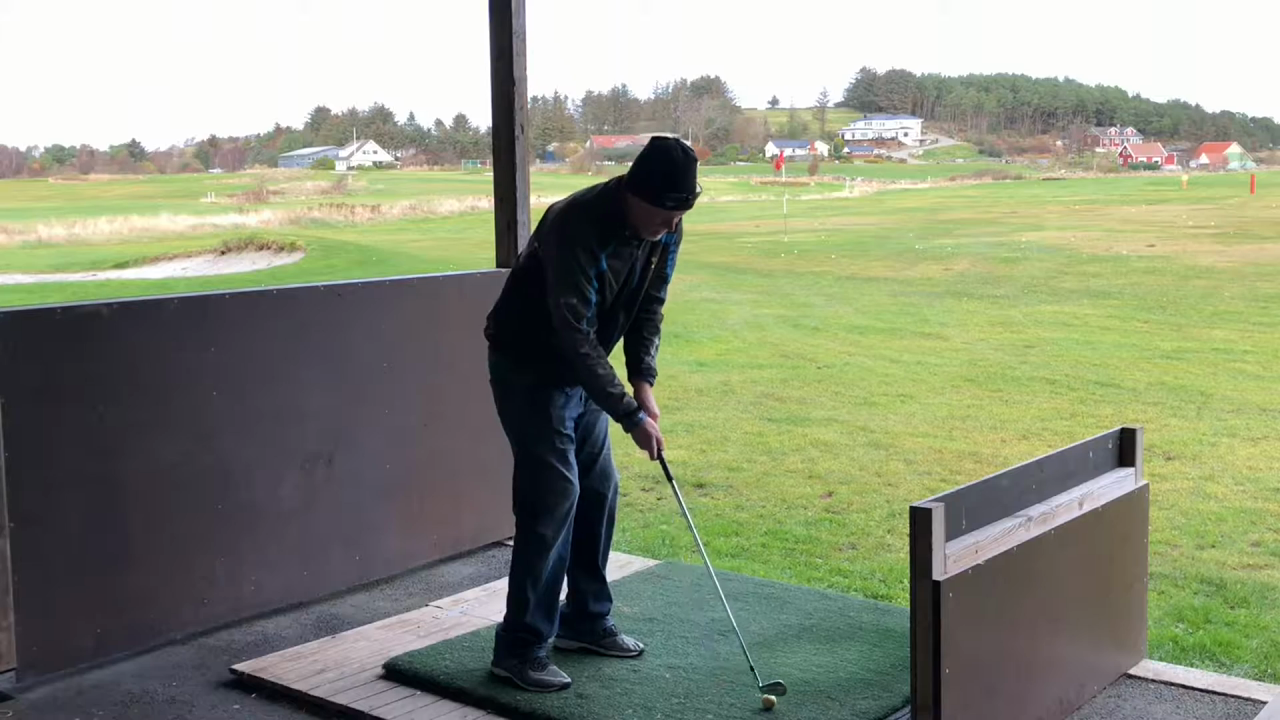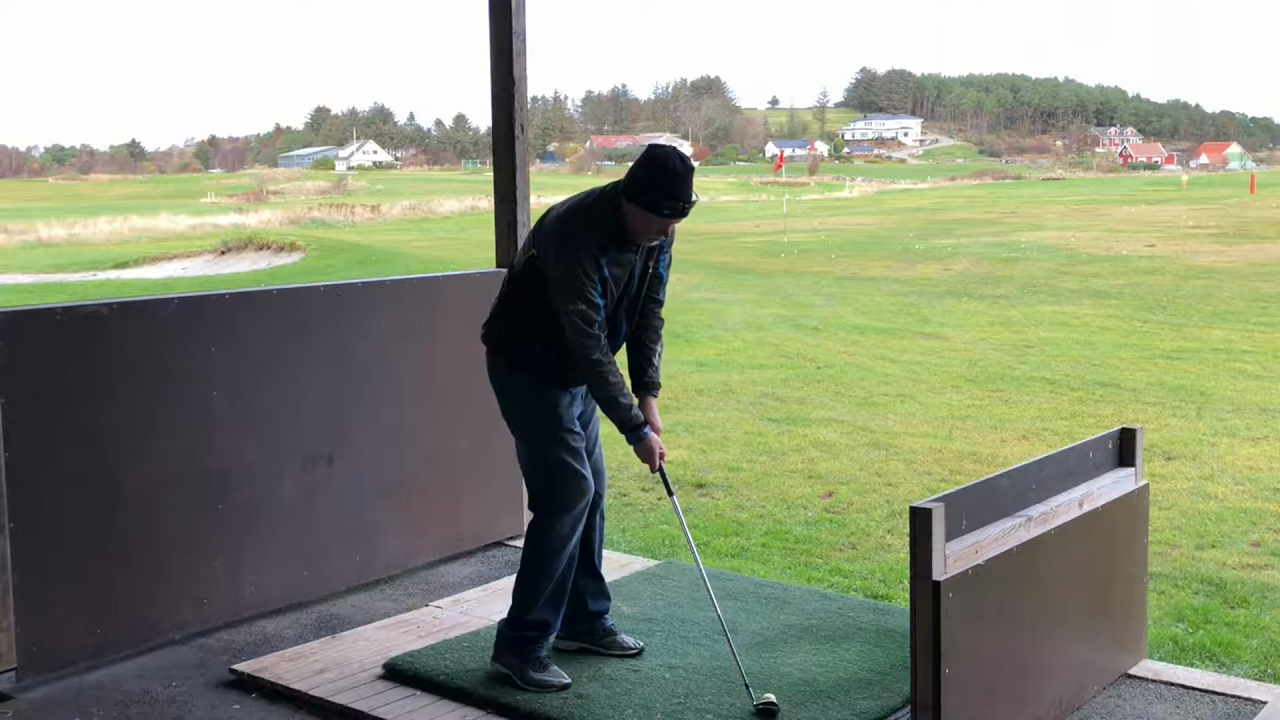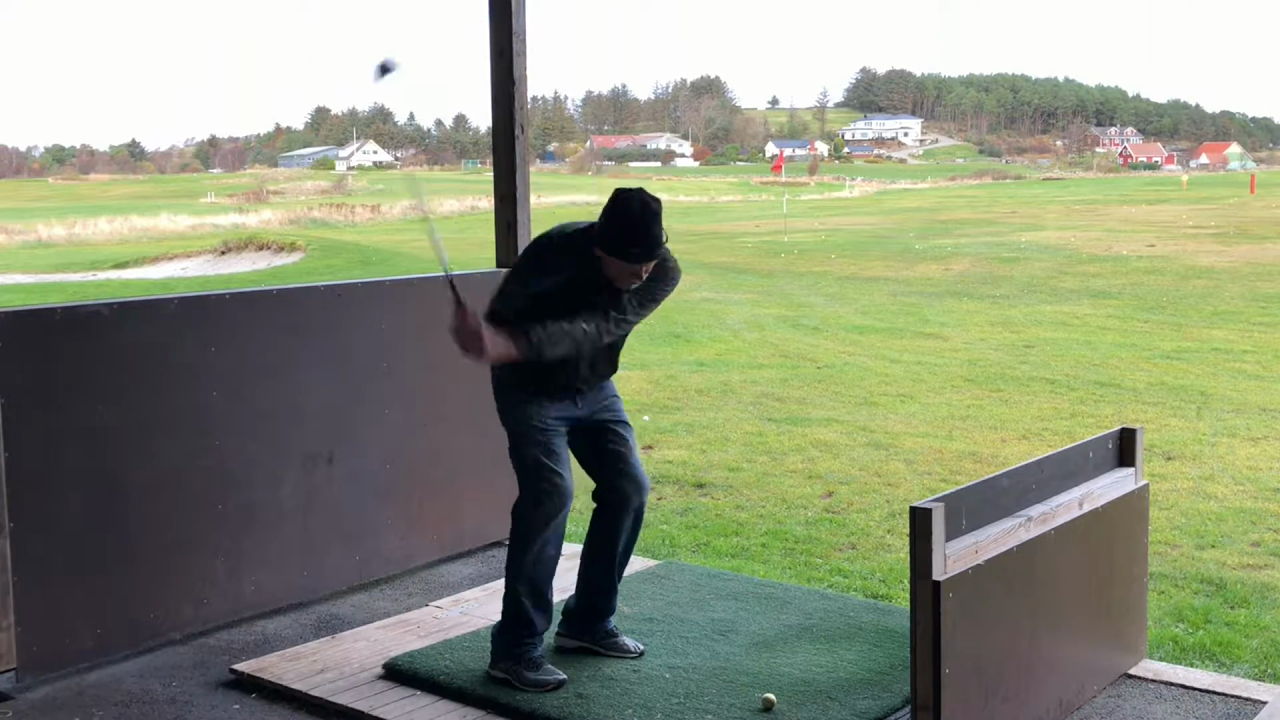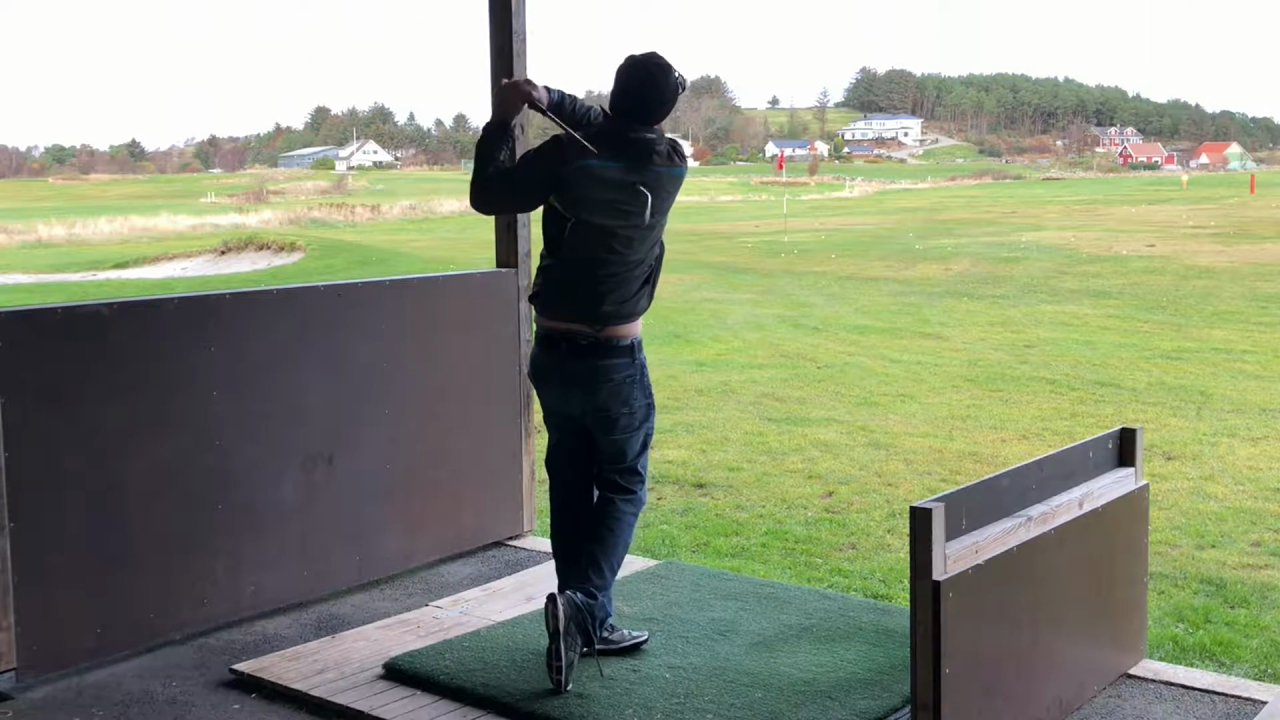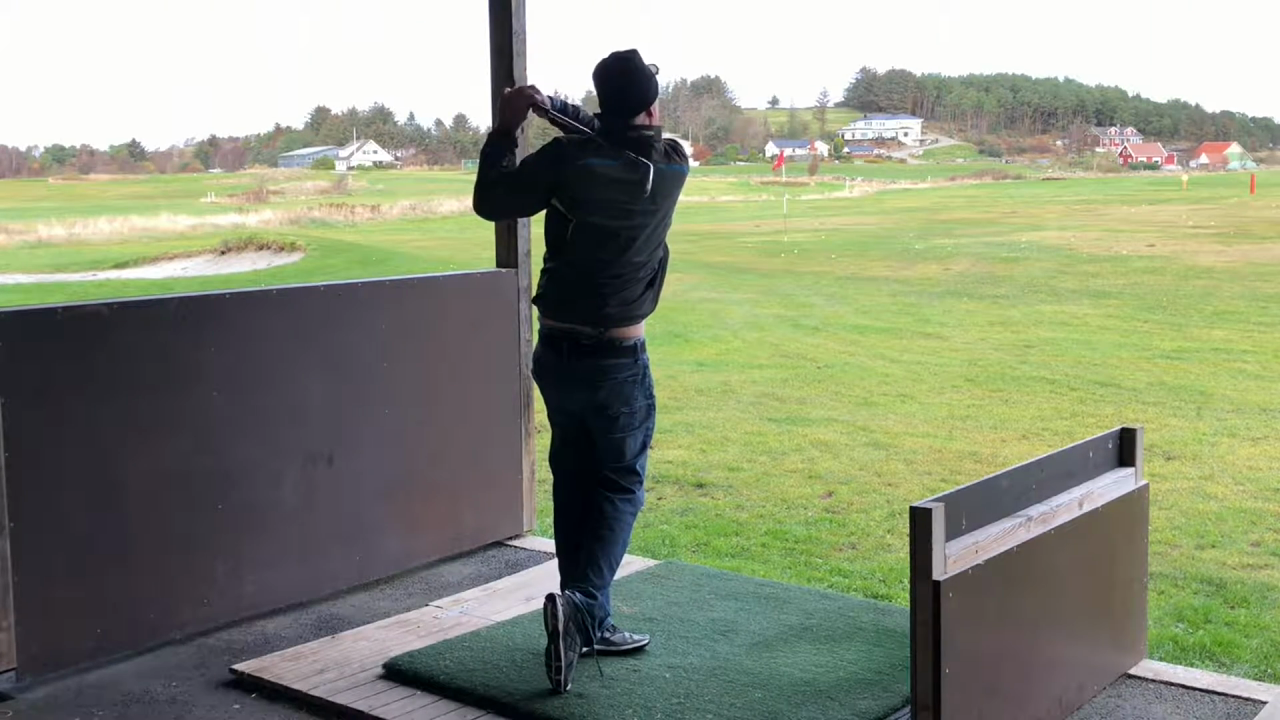
dt=1s
person 1, frame 1
left shoulder: (666, 230)
right shoulder: (576, 227)
left elbow: (648, 307)
right elbow: (575, 335)
left wrist: (642, 381)
right wrist: (629, 415)
left hip: (583, 369)
right hip: (529, 368)
left knee: (598, 492)
right knee: (554, 496)
left ankle: (585, 619)
right ankle: (520, 646)
person 1, frame 2
left shoulder: (657, 233)
right shoulder: (575, 233)
left elbow: (648, 313)
right elbow: (587, 342)
left wrist: (648, 396)
right wrist: (634, 427)
left hip: (575, 370)
right hip: (527, 368)
left knee: (588, 489)
right knee: (567, 493)
left ankle: (583, 617)
right ankle: (521, 643)
person 1, frame 3
left shoulder: (664, 274)
right shoulder: (551, 255)
left elbow: (592, 333)
right elbow: (503, 318)
left wrist: (510, 345)
right wrist: (485, 333)
left hip: (590, 384)
right hip: (529, 388)
left knee: (629, 489)
right knee: (548, 498)
left ankle: (587, 620)
right ankle: (516, 649)
person 1, frame 4
left shoulder: (564, 156)
right shoulder: (670, 165)
left elbow: (487, 196)
right elbow: (612, 135)
left wrist: (501, 120)
right wrist: (549, 99)
left hip: (553, 352)
right hip: (614, 358)
left knee: (571, 485)
right knee: (623, 486)
left ankle: (589, 618)
right ankle: (582, 605)
person 1, frame 5
left shoulder: (565, 159)
right shoulder: (672, 165)
left elbow: (490, 201)
left wrist: (504, 129)
right wrist: (552, 109)
left hip: (556, 351)
right hip: (617, 358)
left knee: (575, 484)
right knee: (620, 487)
left ankle: (589, 620)
right ankle: (580, 605)
